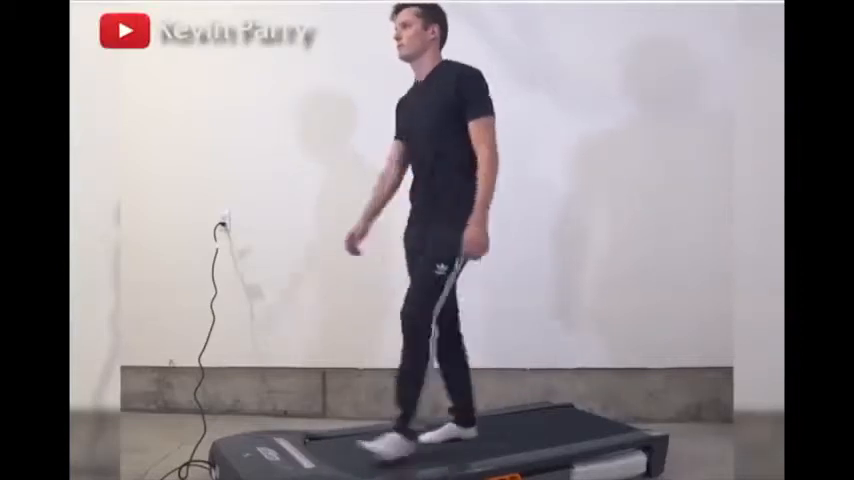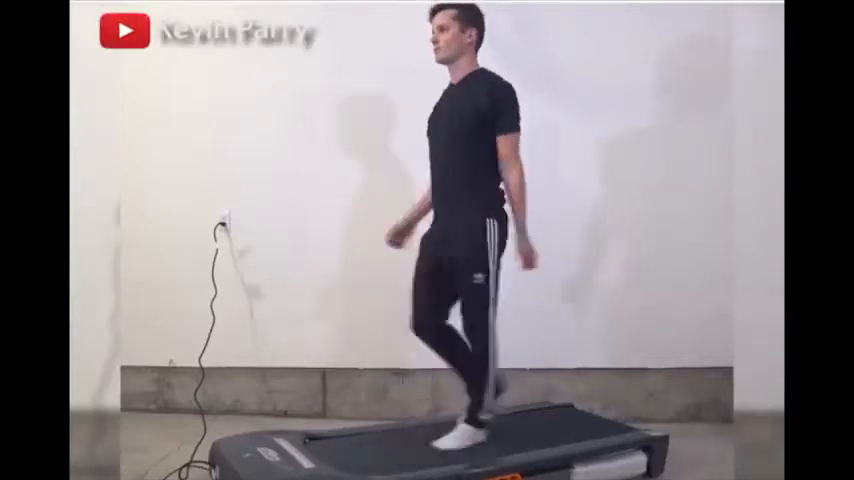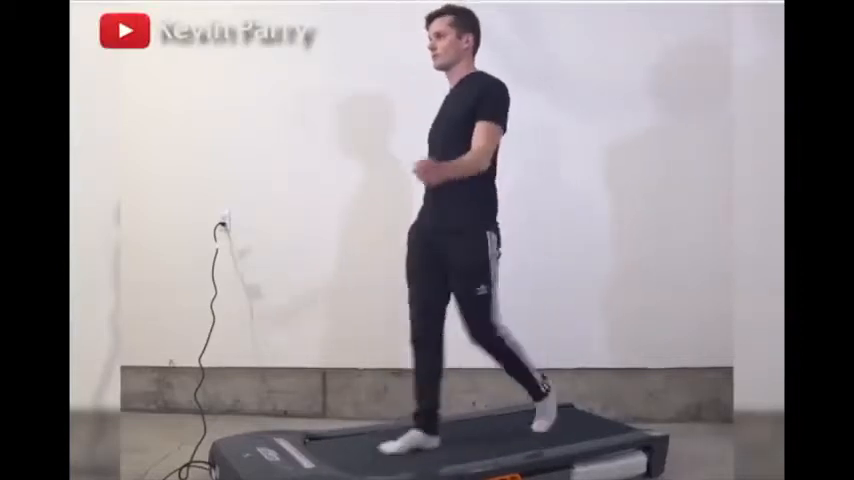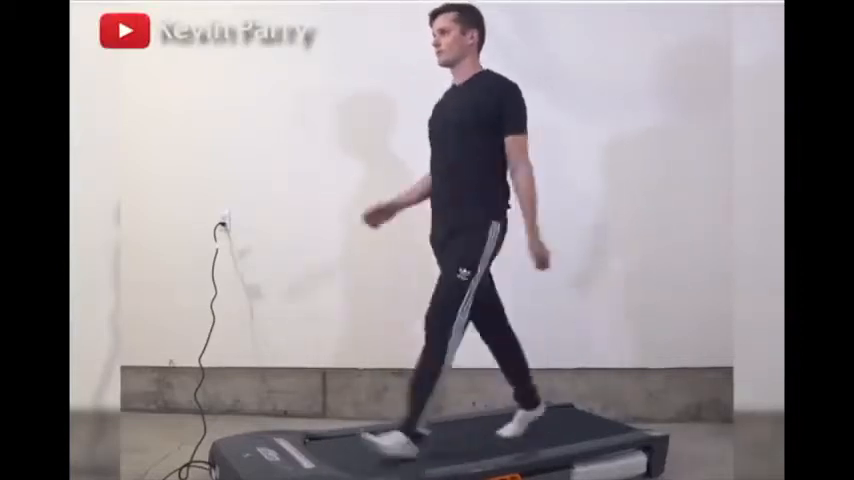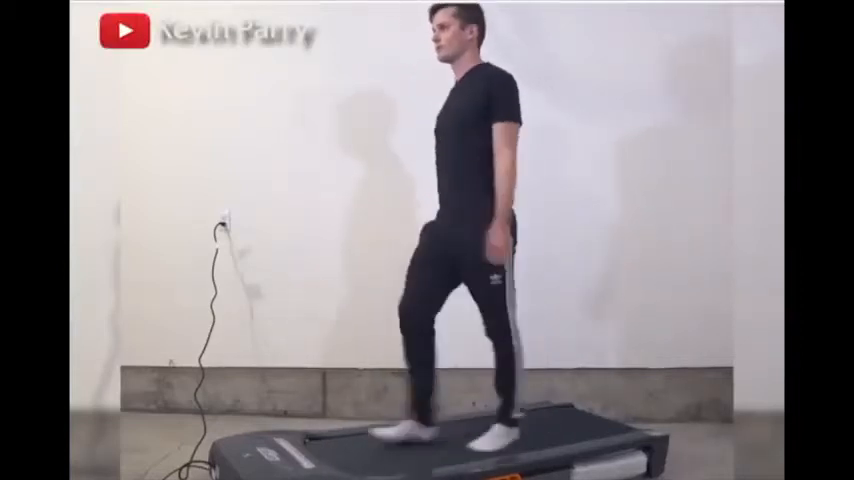
dt=0.2s
person 1, frame 1
left shoulder: (463, 81)
right shoulder: (407, 101)
left elbow: (486, 155)
right elbow: (394, 169)
left wrist: (478, 220)
right wrist: (364, 222)
left hip: (454, 219)
right hip: (422, 221)
left knee: (417, 318)
right knee: (443, 323)
left ankle: (404, 430)
right ankle: (463, 419)
person 1, frame 2
left shoulder: (495, 91)
right shoulder: (445, 101)
left elbow: (511, 166)
left wrist: (523, 236)
right wrist: (410, 220)
left hip: (479, 227)
right hip: (443, 227)
left knee: (478, 324)
right knee: (424, 320)
left ankle: (475, 420)
right ankle: (487, 384)
person 1, frame 3
left shoulder: (490, 91)
right shoulder: (453, 100)
left elbow: (481, 157)
left wrist: (440, 170)
left hip: (474, 231)
right hip: (431, 230)
left knee: (483, 329)
right knee: (424, 329)
left ankle: (541, 393)
right ankle: (425, 427)
person 1, frame 4
left shoulder: (499, 92)
right shoulder: (445, 103)
left elbow: (520, 168)
left wrist: (533, 234)
right wrist: (395, 205)
left hip: (479, 226)
right hip: (447, 226)
left knee: (442, 324)
right knee: (489, 322)
left ankle: (411, 431)
right ankle: (528, 403)
person 1, frame 5
left shoulder: (497, 83)
right shoulder: (455, 95)
left elbow: (505, 157)
left wrist: (501, 223)
left hip: (481, 225)
right hip: (446, 224)
left knee: (497, 324)
right knee: (412, 313)
left ankle: (506, 420)
right ankle: (420, 418)
